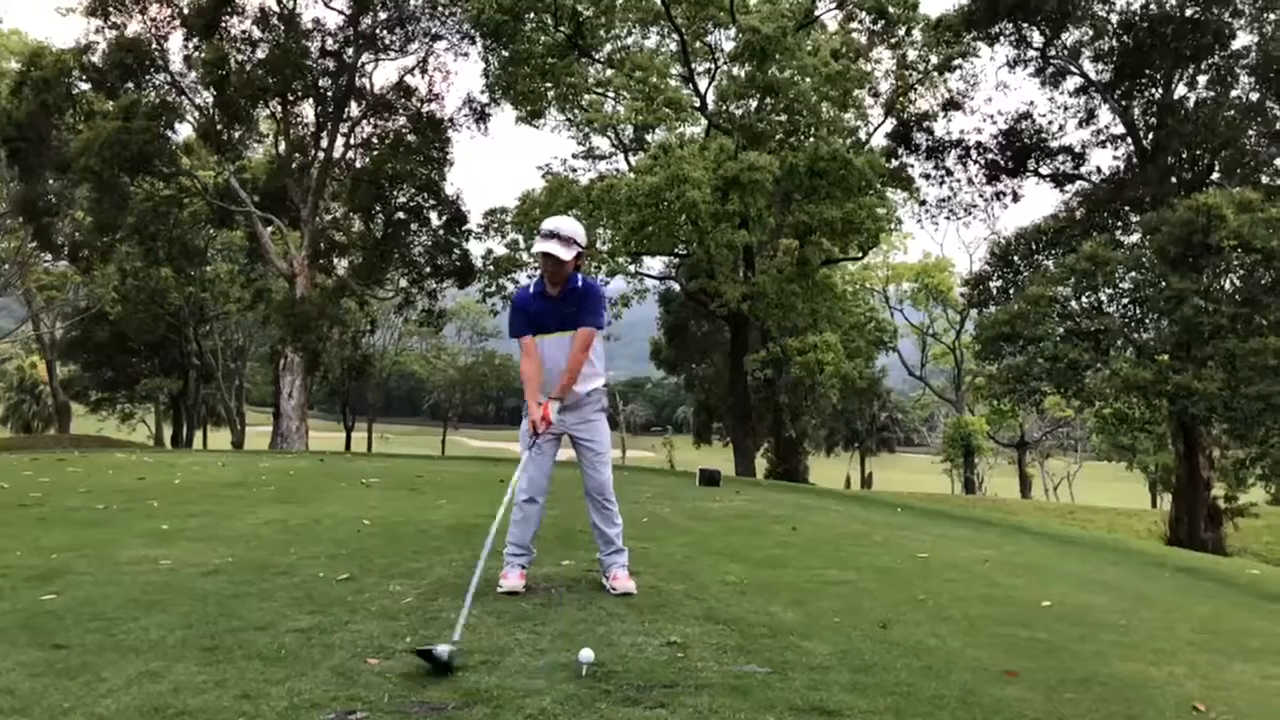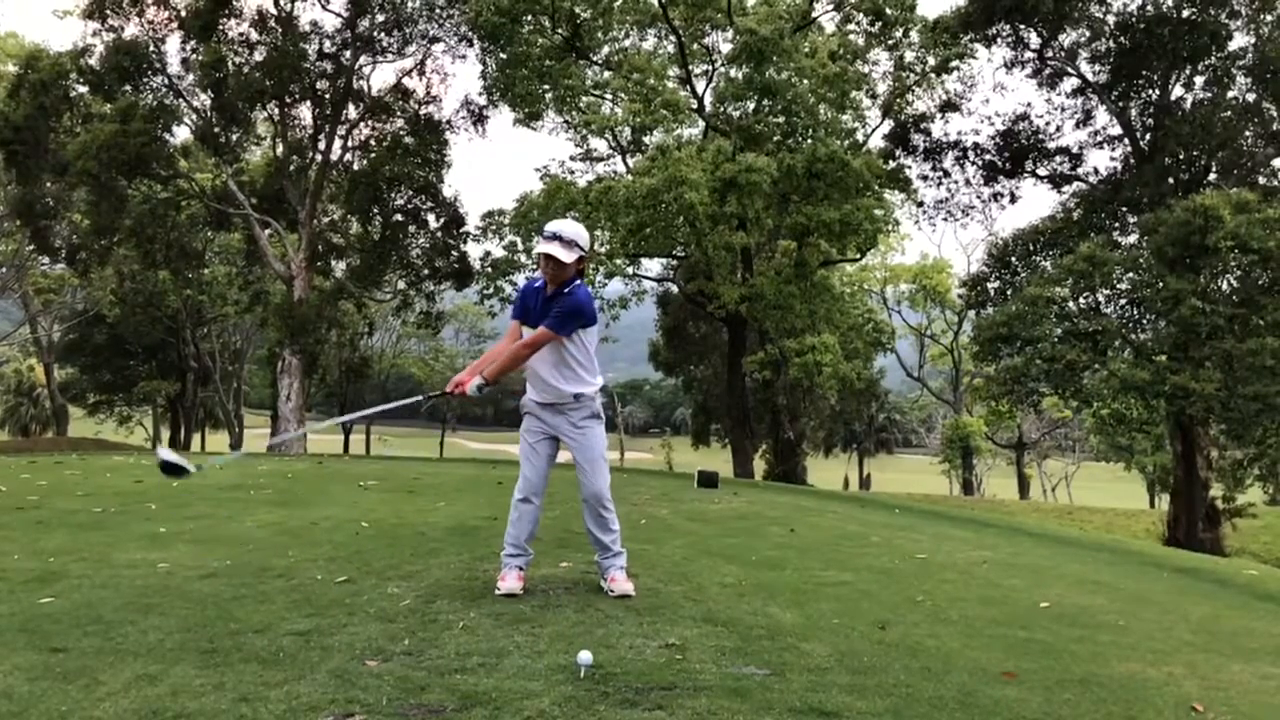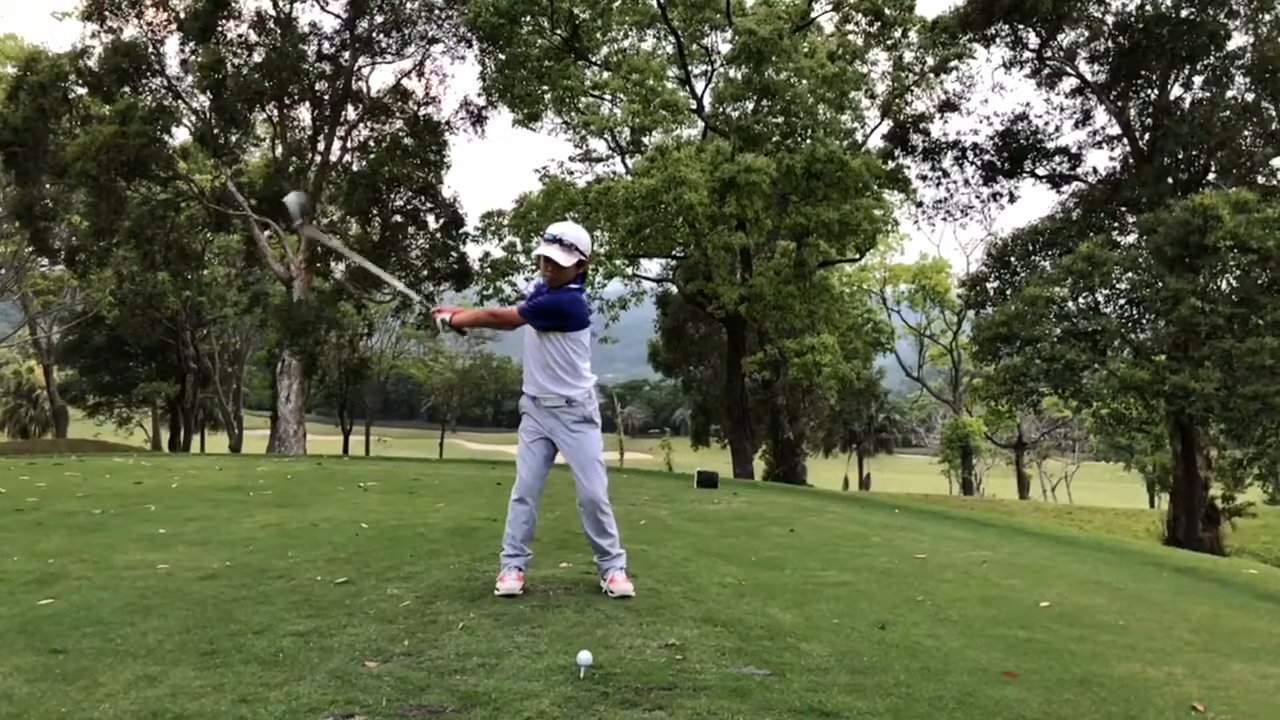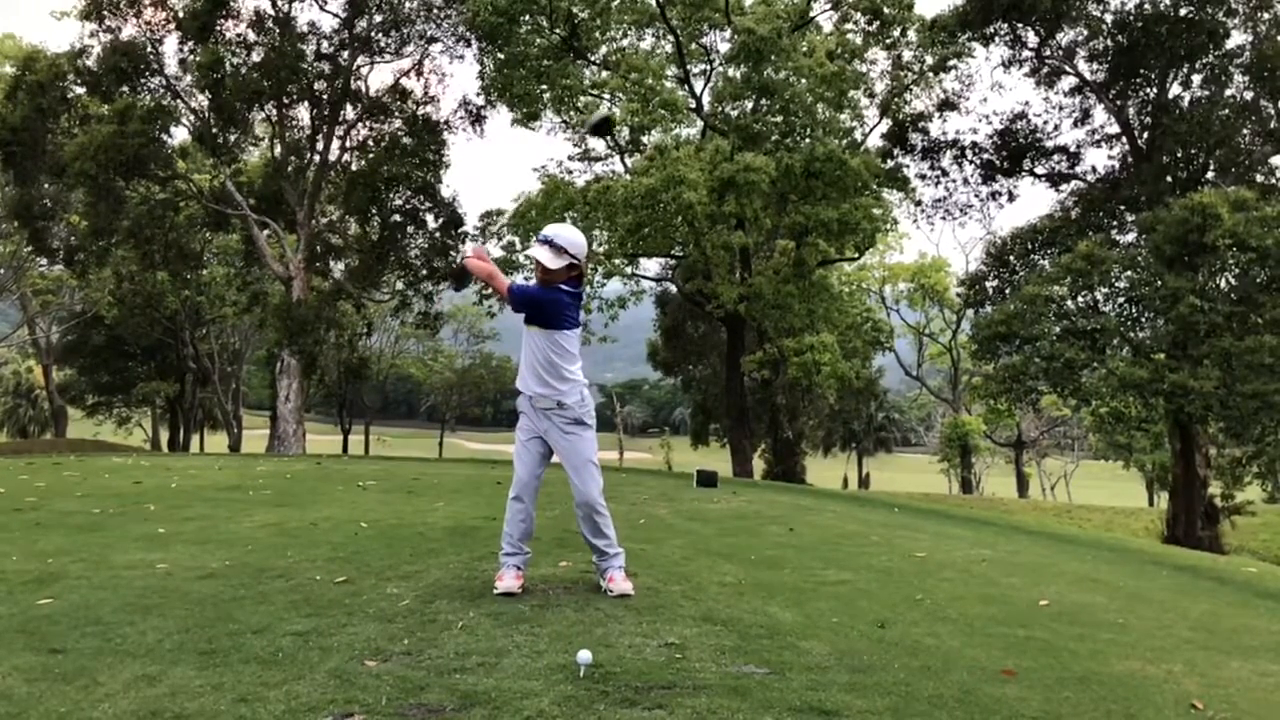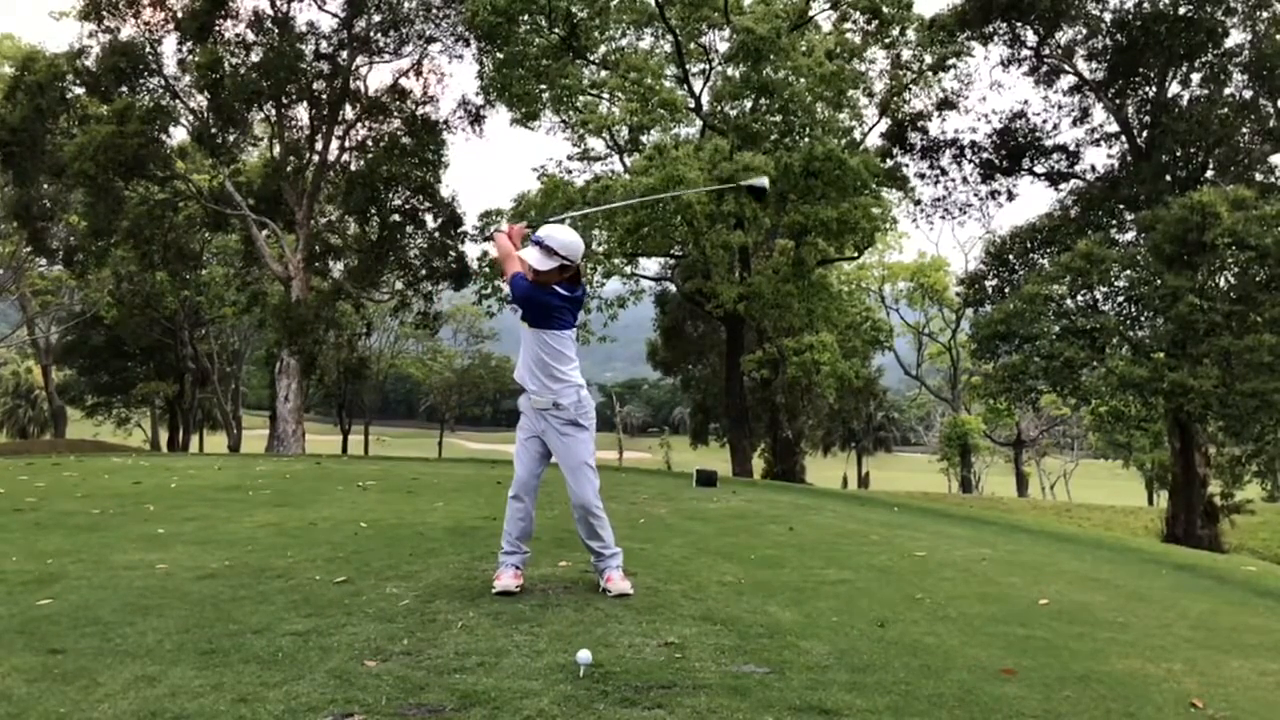
dt=1s
person 1, frame 1
left shoulder: (590, 293)
right shoulder: (523, 300)
left elbow: (579, 352)
right elbow: (529, 358)
left wrist: (556, 403)
right wrist: (533, 406)
left hip: (586, 403)
right hip: (542, 404)
left knee: (600, 486)
right knee: (530, 487)
left ankle: (615, 565)
right ankle: (515, 563)
person 1, frame 2
left shoulder: (578, 300)
right shoulder: (530, 290)
left elbow: (528, 347)
right elbow: (509, 341)
left wrist: (482, 380)
right wrist: (469, 370)
left hip: (580, 408)
right hip: (538, 406)
left knee: (596, 490)
right knee: (528, 489)
left ankle: (613, 566)
right ankle: (513, 564)
person 1, frame 3
left shoulder: (567, 301)
right shoulder: (543, 288)
left elbow: (502, 318)
right elbow: (510, 318)
left wrist: (453, 318)
right wrist: (460, 313)
left hip: (575, 411)
right hip: (536, 407)
left knee: (593, 493)
right knee: (525, 489)
left ankle: (612, 566)
right ankle: (513, 565)
person 1, frame 4
left shoulder: (553, 299)
right shoulder: (550, 290)
left elbow: (498, 282)
left wrist: (472, 260)
right wrist: (484, 262)
left hip: (569, 411)
right hip: (533, 407)
left knee: (588, 493)
right knee: (522, 488)
left ankle: (611, 566)
right ankle: (512, 564)
person 1, frame 5
left shoulder: (543, 299)
right shoulder: (567, 291)
left elbow: (508, 262)
right elbow: (521, 265)
left wrist: (502, 236)
left hip: (567, 411)
right hip: (533, 407)
left knee: (583, 494)
right knee: (521, 487)
left ankle: (609, 565)
right ankle: (511, 563)
